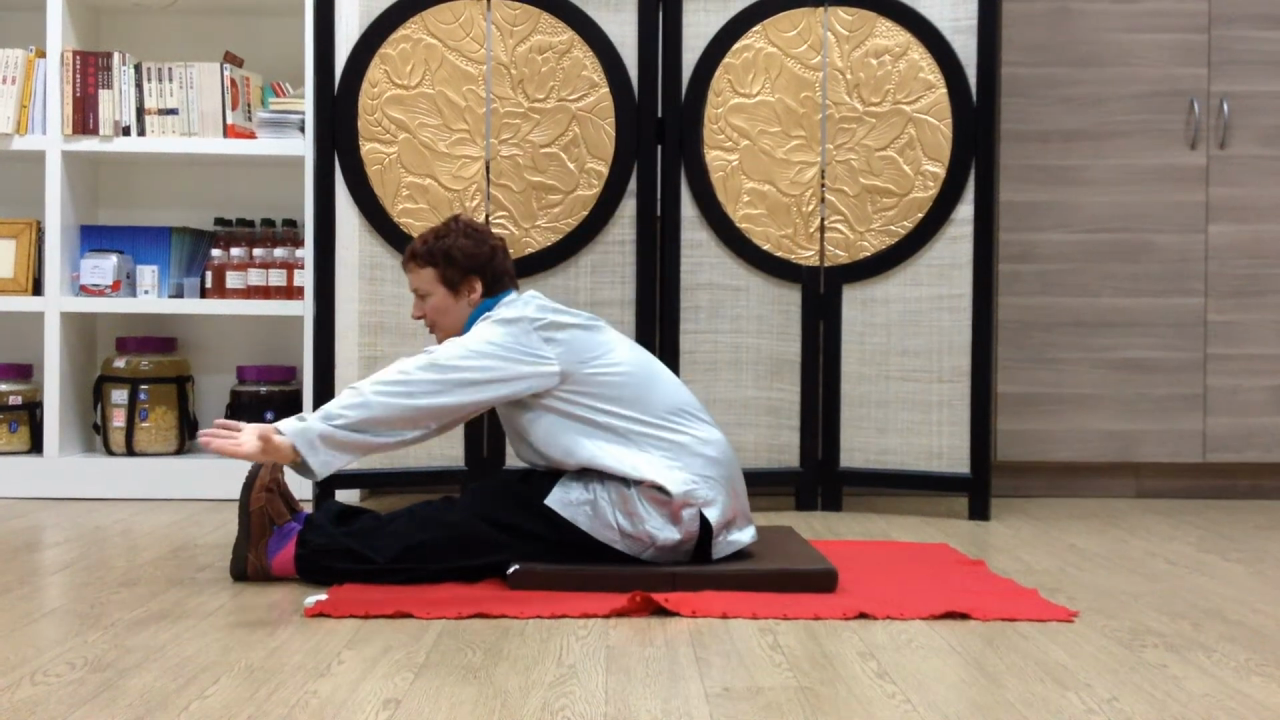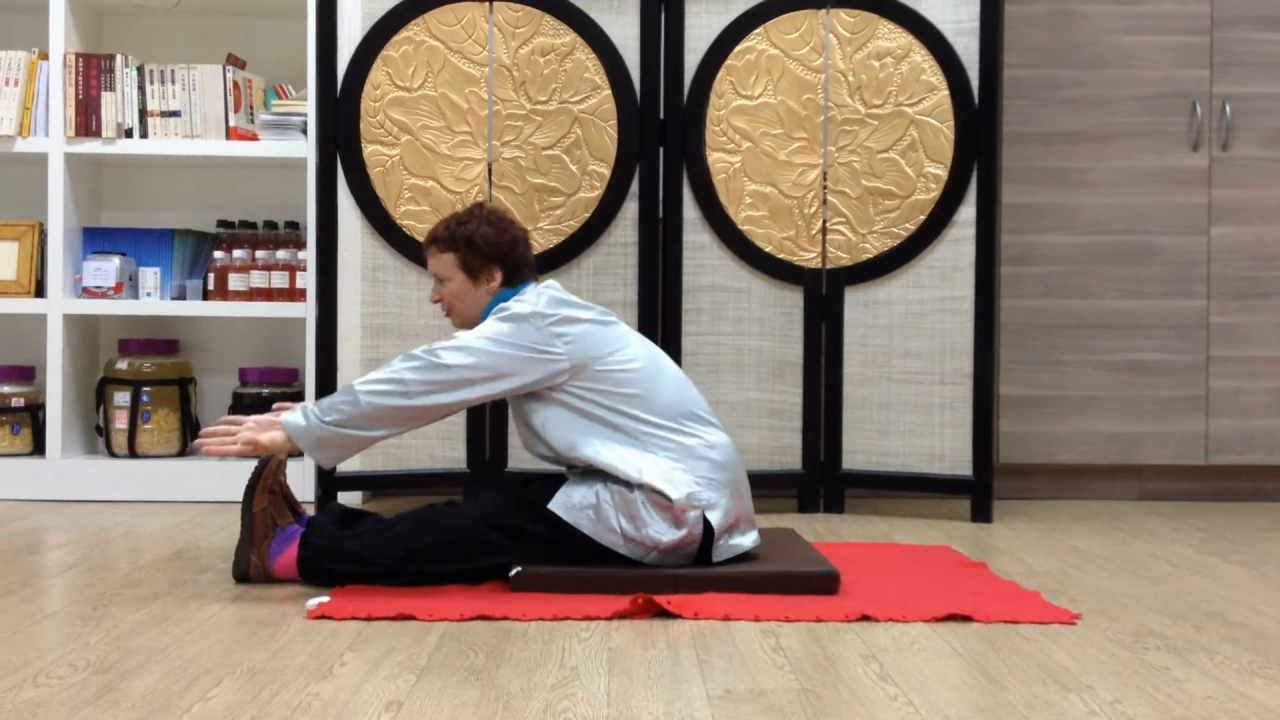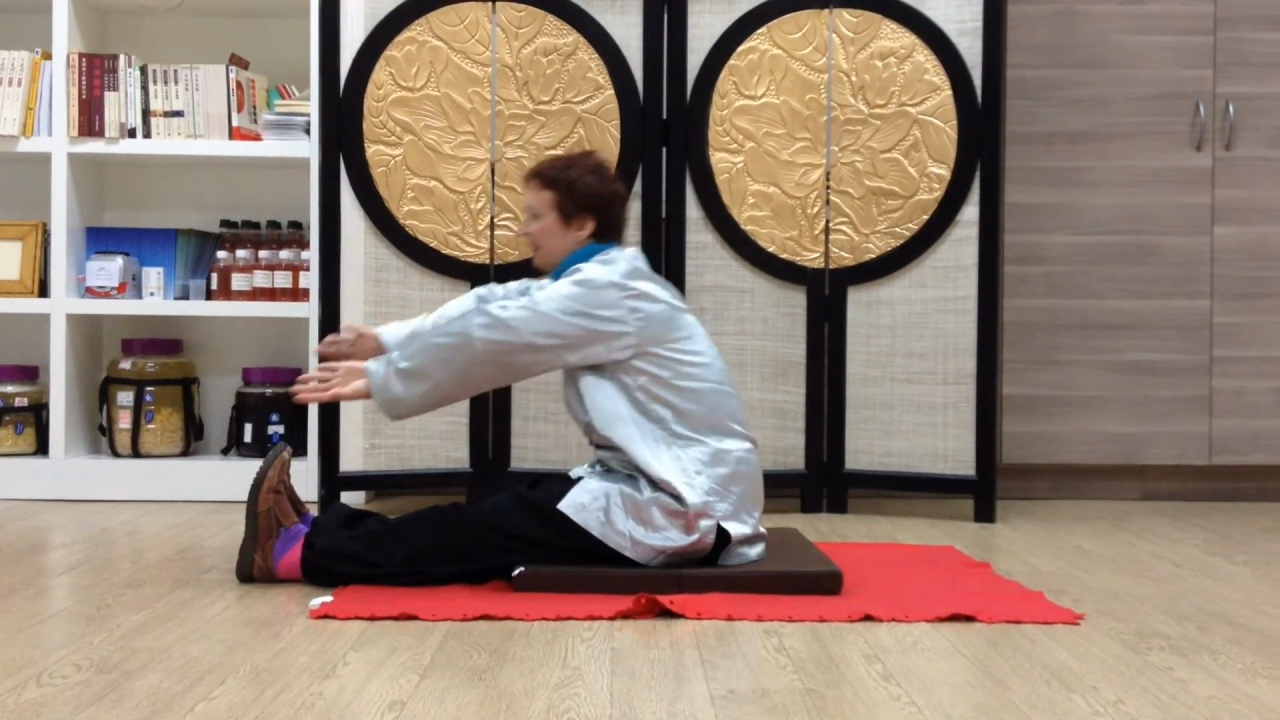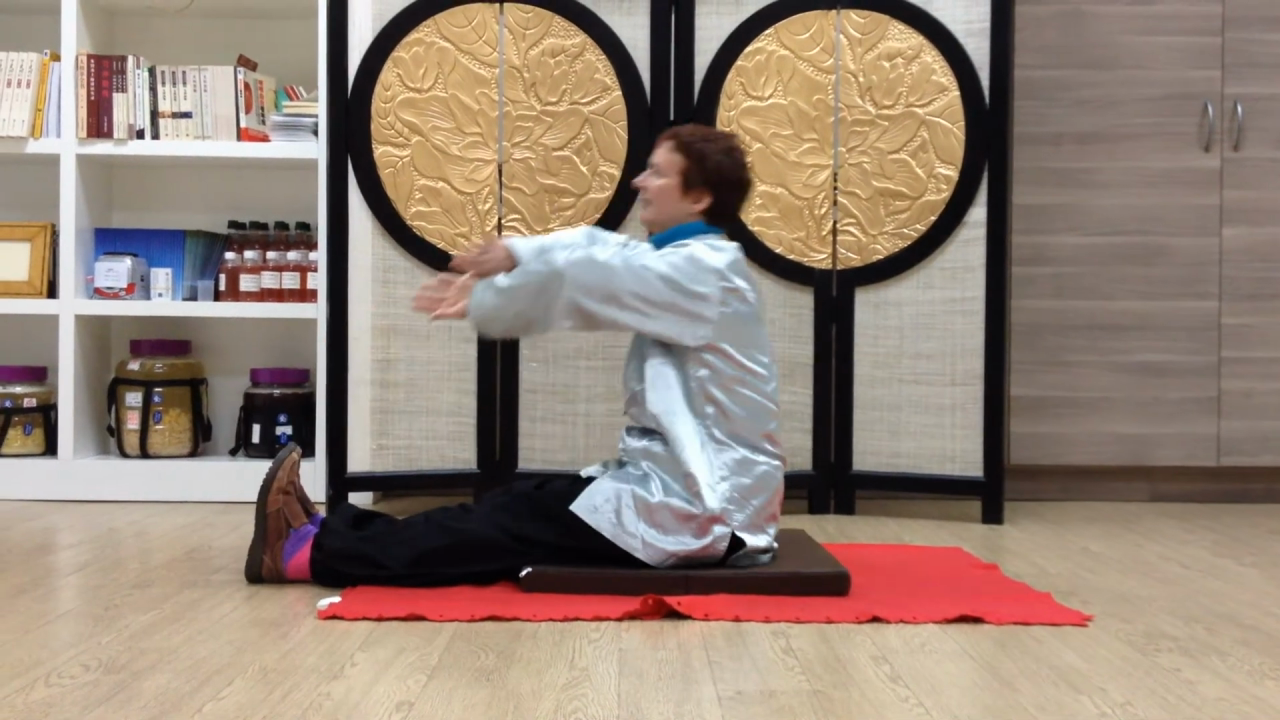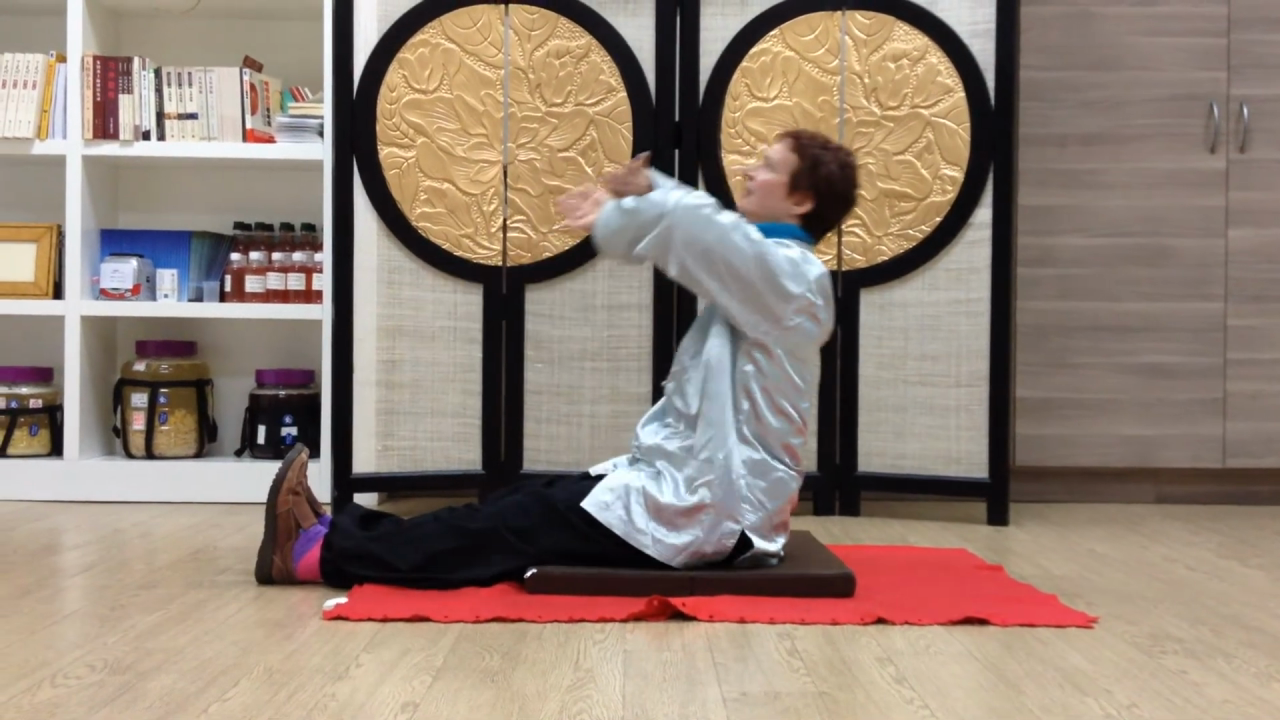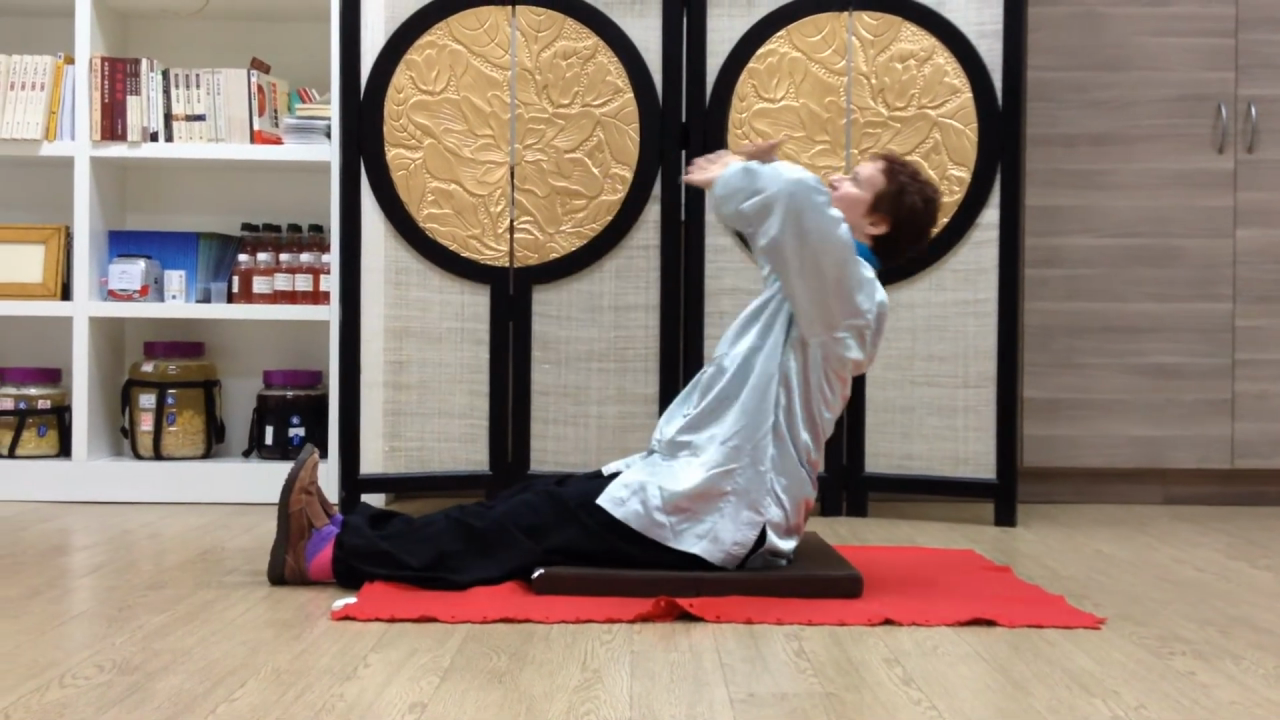
dt=0.4s
person 1, frame 1
left shoulder: (517, 334)
right shoulder: (524, 324)
left elbow: (410, 394)
right elbow: (421, 399)
left wrist: (294, 441)
right wrist: (296, 438)
left hip: (668, 507)
right hip: (670, 492)
left knee: (477, 525)
right knee: (486, 504)
left ankle: (294, 550)
right ankle: (313, 532)
person 1, frame 2
left shoulder: (535, 327)
right shoulder: (538, 315)
left elbow: (419, 383)
right elbow: (425, 382)
left wrist: (296, 431)
right wrist: (305, 421)
left hip: (671, 510)
right hip: (672, 493)
left knee: (483, 530)
right knee: (494, 506)
left ankle: (294, 553)
right ankle: (310, 535)
person 1, frame 3
left shoulder: (606, 292)
right shoulder: (603, 280)
left elbow: (488, 340)
right elbow: (491, 309)
left wrist: (380, 378)
right wrist: (383, 341)
left hip: (683, 509)
right hip: (675, 488)
left knee: (492, 531)
right knee: (501, 510)
left ankle: (299, 552)
right ankle: (316, 535)
person 1, frame 4
left shoulder: (703, 271)
right shoulder: (690, 260)
left elbow: (580, 277)
right elbow: (591, 253)
left wrist: (481, 300)
right wrist: (511, 255)
left hip: (698, 509)
right hip: (691, 487)
left knee: (507, 530)
right knee: (514, 507)
left ankle: (310, 553)
right ankle: (327, 533)
person 1, frame 5
left shoulder: (787, 275)
right shoulder: (772, 269)
left elbow: (690, 224)
right elbow: (698, 229)
left wrist: (629, 196)
right wrist: (628, 198)
left hip: (708, 509)
right hip: (695, 487)
left knee: (513, 530)
right knee: (524, 507)
left ankle: (316, 552)
right ankle: (335, 535)
person 1, frame 6
left shoulder: (846, 291)
right shoulder: (824, 288)
left elbow: (800, 196)
right elbow: (784, 219)
left wrist: (739, 175)
right wrist: (740, 176)
left hip: (718, 514)
right hip: (710, 492)
left knee: (526, 529)
right knee: (532, 504)
left ankle: (331, 552)
right ankle: (347, 532)
